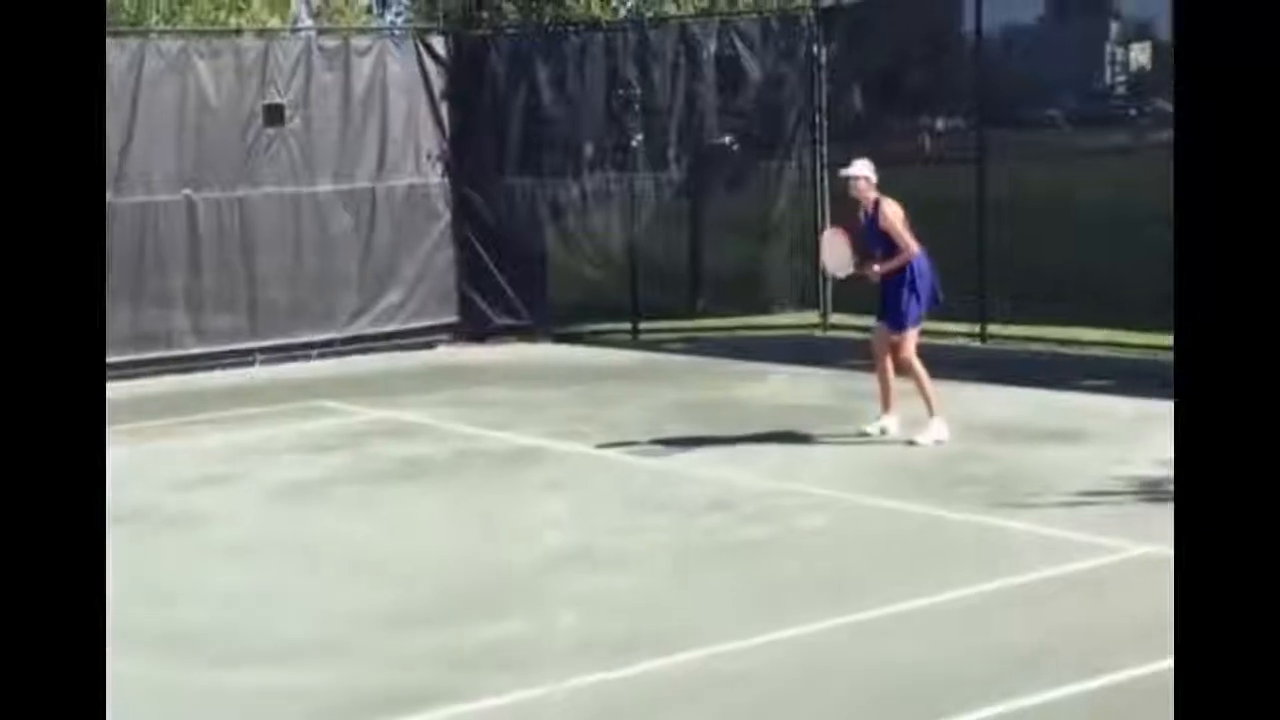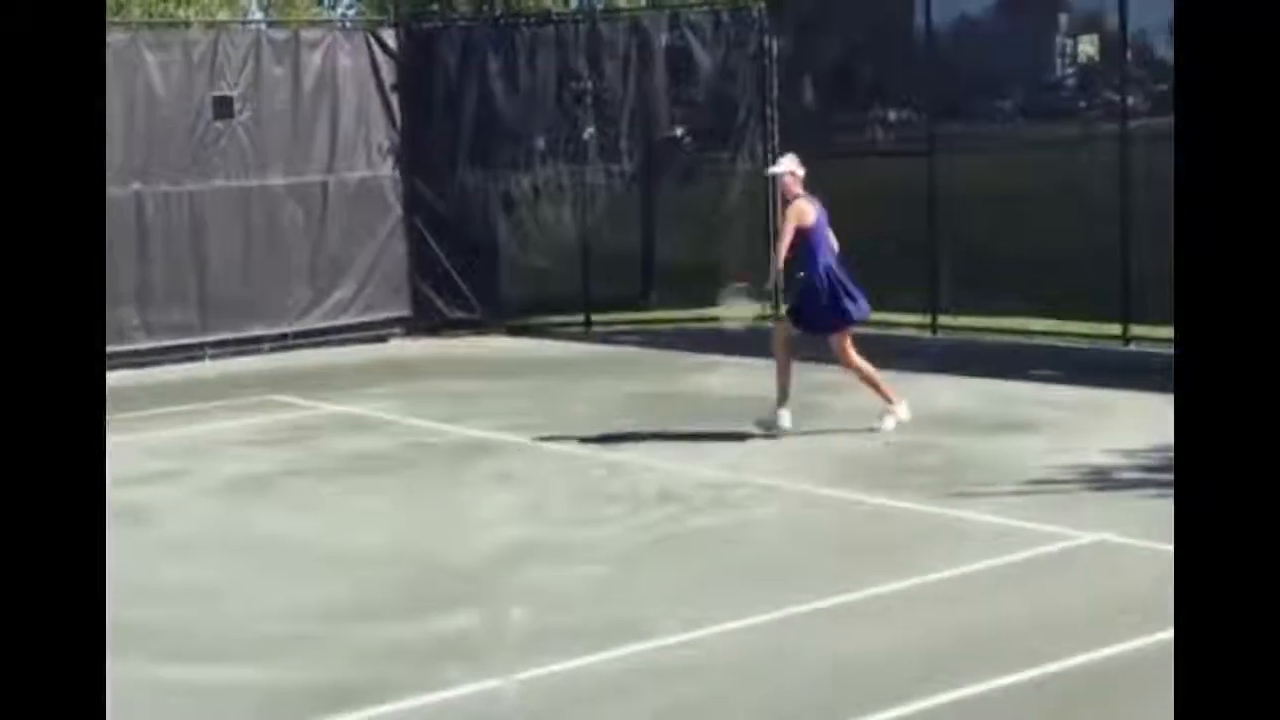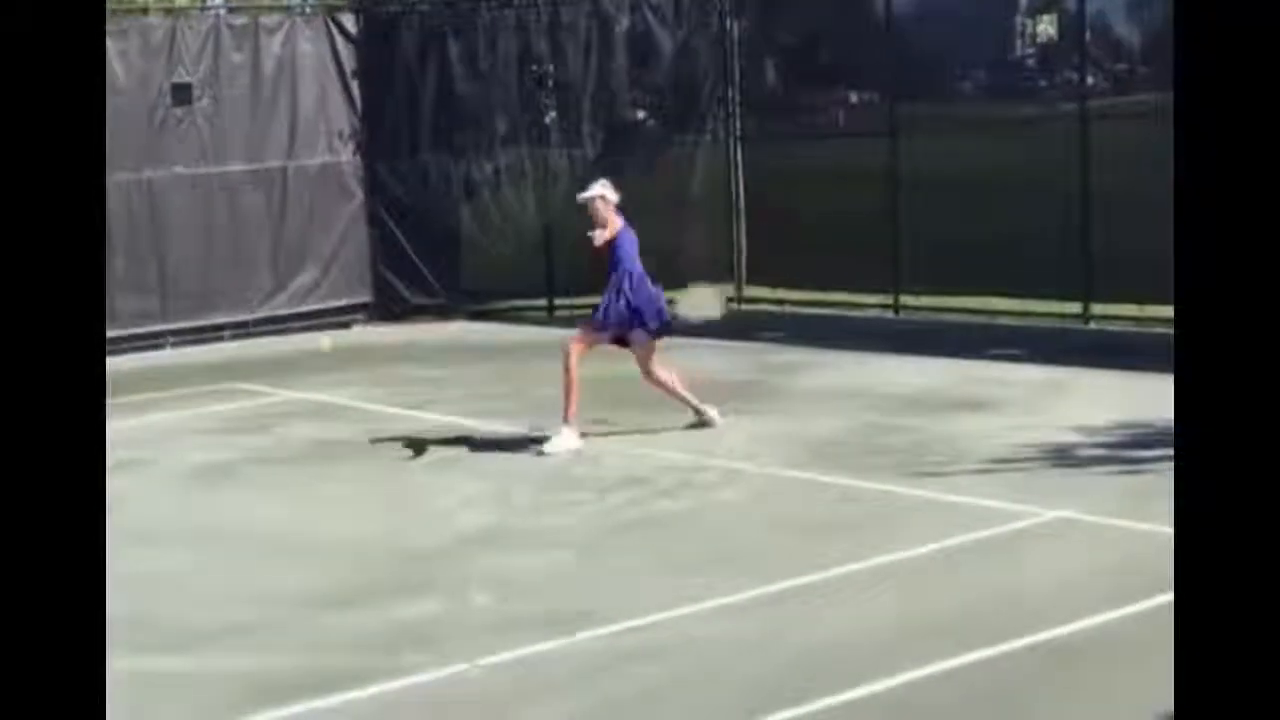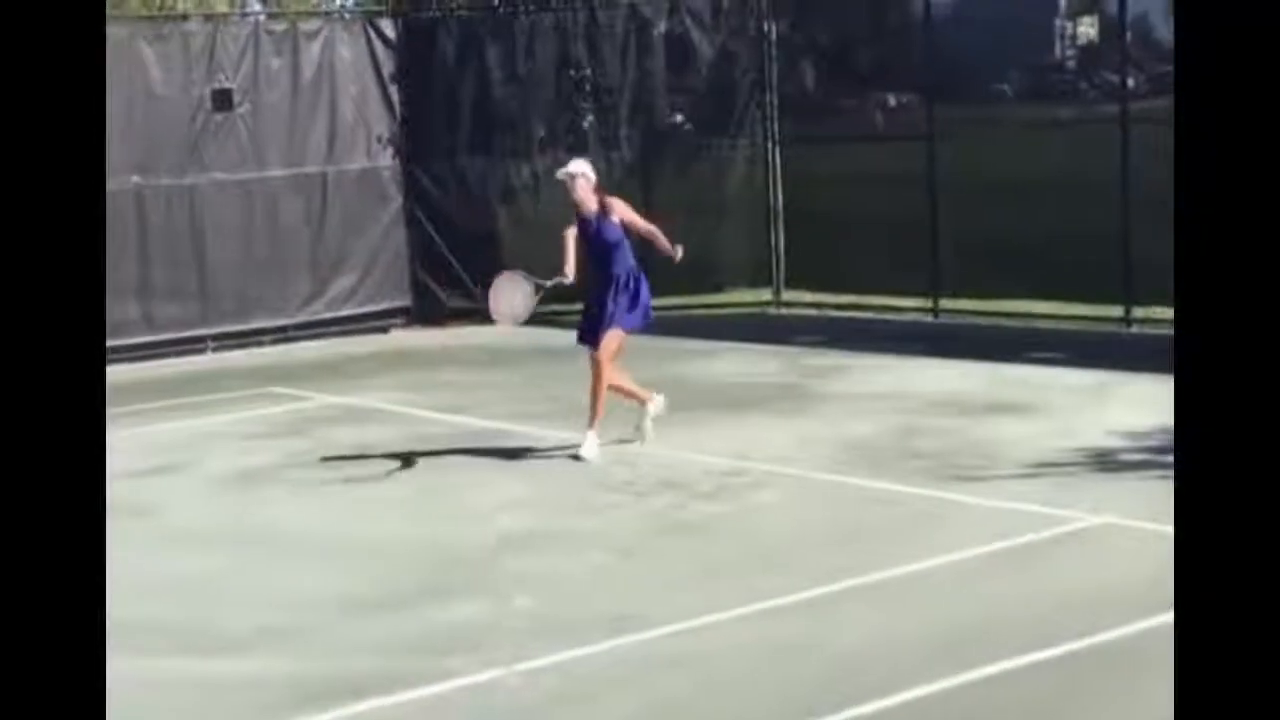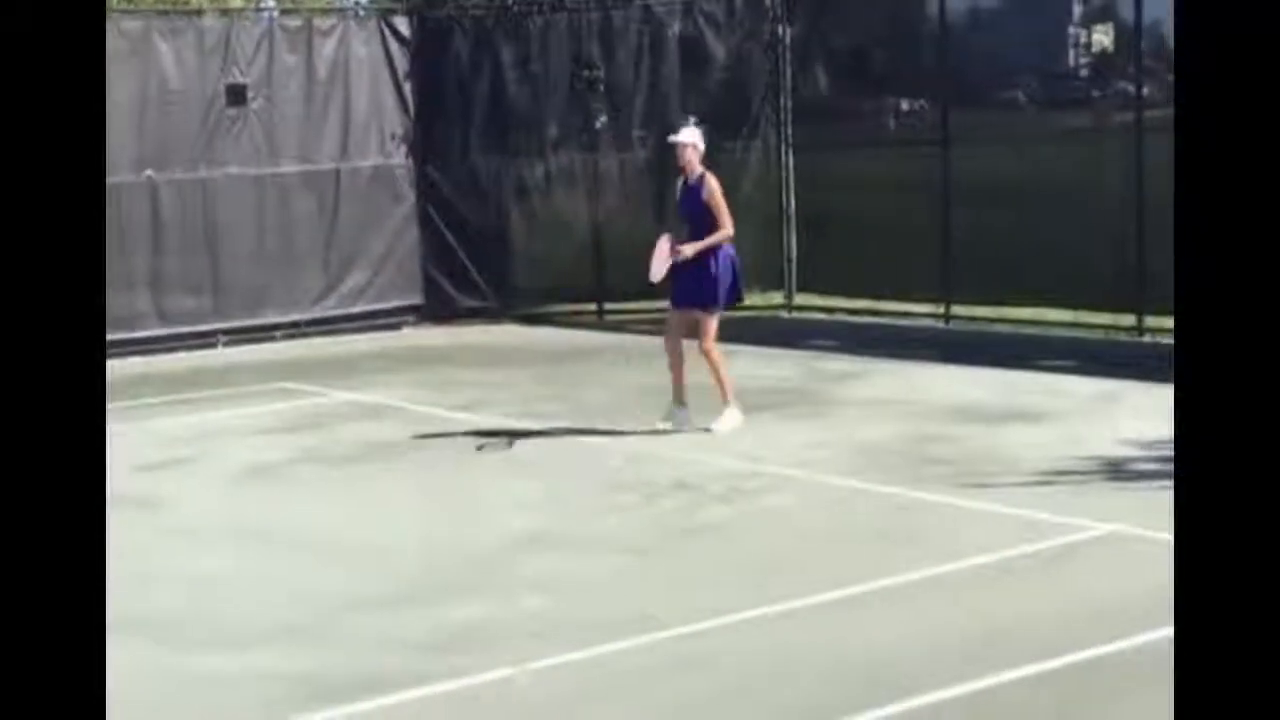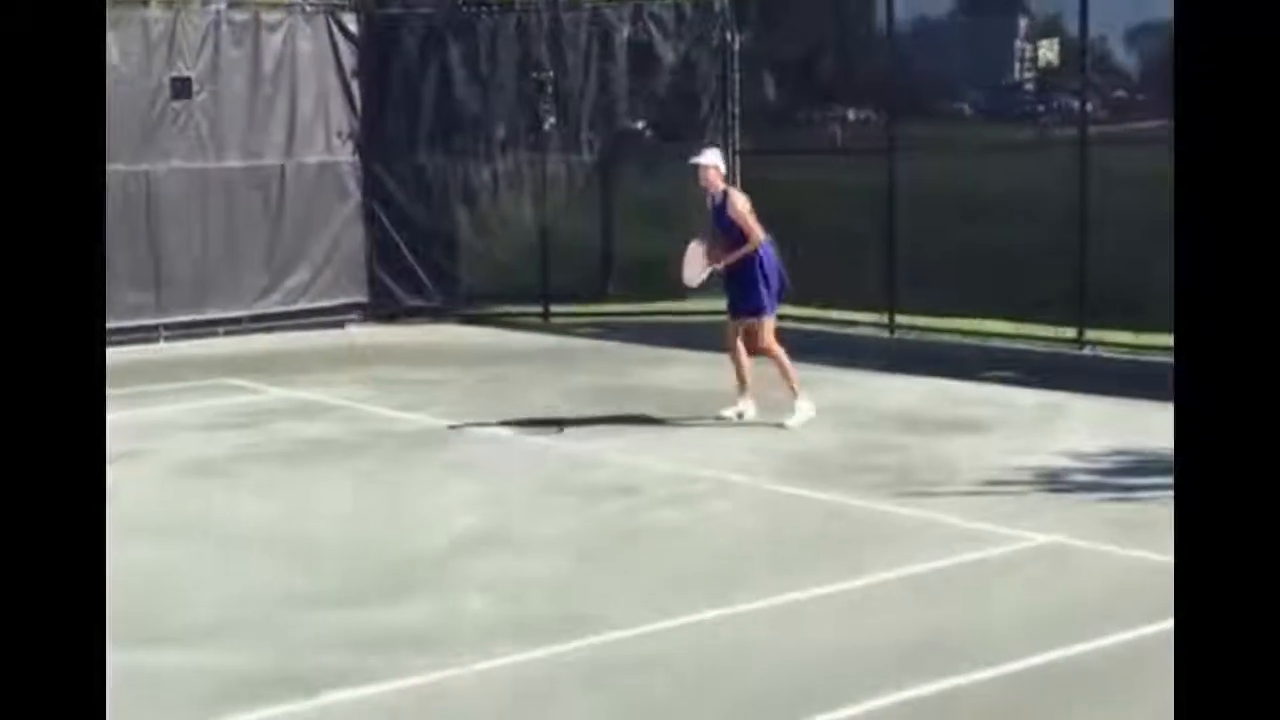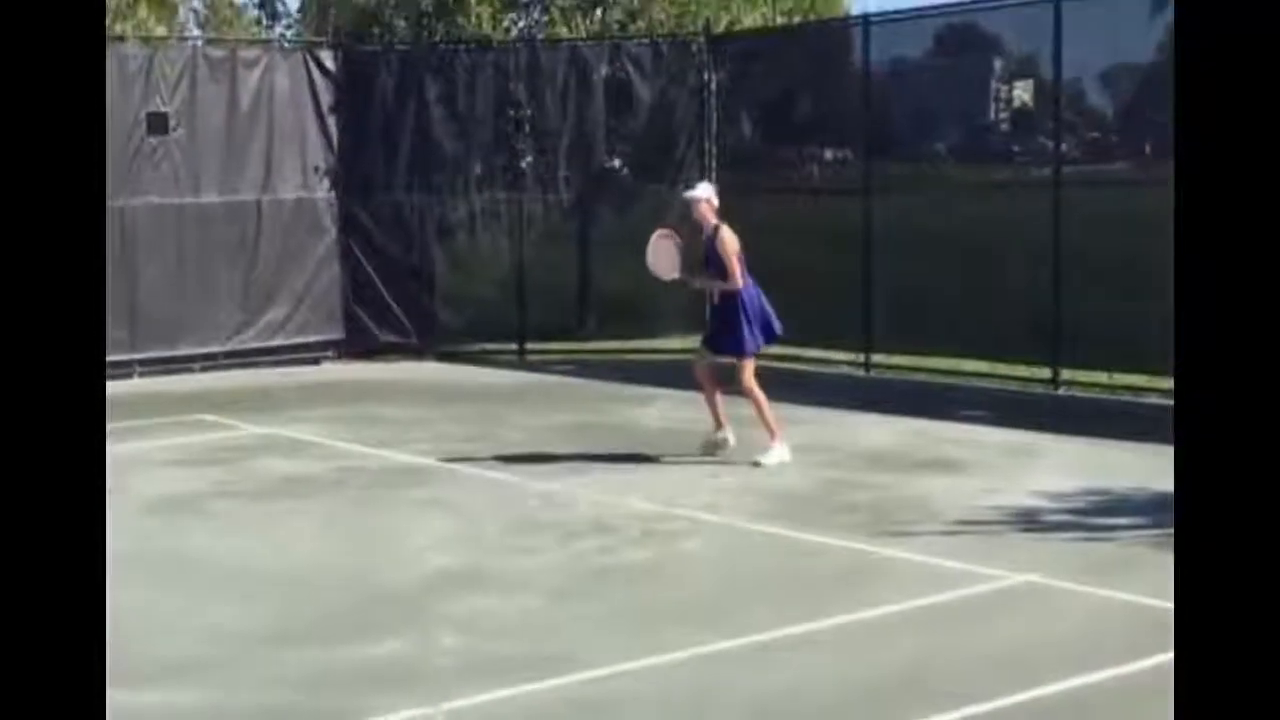
dt=0.7s
person 1, frame 1
left shoulder: (886, 210)
right shoulder: (863, 213)
left elbow: (911, 250)
left wrist: (881, 268)
right wrist: (871, 268)
left hip: (911, 280)
right hip: (894, 282)
left knee: (905, 354)
right knee: (880, 347)
left ankle: (937, 423)
right ankle: (888, 417)
person 1, frame 2
left shoulder: (794, 208)
right shoulder: (811, 204)
left elbow: (780, 257)
right elbow: (834, 246)
left wrist: (773, 279)
left hip: (823, 284)
right hip: (815, 285)
left knee: (846, 356)
right knee: (779, 337)
left ankle: (896, 406)
right ankle: (782, 412)
person 1, frame 3
left shoulder: (608, 217)
right shoulder: (624, 233)
left elbow: (609, 228)
left wrist: (602, 234)
left hip: (624, 293)
right hip: (642, 301)
left knee: (571, 350)
right knee: (650, 368)
left ankle: (568, 431)
right ankle: (702, 410)
person 1, frame 4
left shoulder: (612, 206)
right shoulder: (574, 226)
left elbow: (647, 229)
right elbow: (570, 265)
left wrist: (670, 249)
right wrist: (567, 275)
left hip: (627, 291)
right hip: (600, 295)
left knee: (602, 358)
right knee: (603, 372)
left ankle: (592, 434)
right ankle: (648, 400)
person 1, frame 5
left shoulder: (709, 183)
right shoulder: (681, 183)
left elbow: (727, 229)
left wrist: (695, 248)
right wrist: (677, 247)
left hip: (714, 263)
right hip: (691, 266)
left knee: (706, 342)
right knee: (671, 336)
left ankle: (731, 407)
right ankle: (679, 405)
person 1, frame 6
left shoulder: (733, 200)
right shoulder: (712, 200)
left elbow: (757, 239)
left wrist: (727, 259)
right wrist: (719, 258)
left hip: (759, 267)
right hip: (740, 270)
left knee: (764, 342)
right knee: (733, 338)
left ankle: (801, 401)
right ankle: (745, 401)
person 1, frame 7
left shoulder: (723, 236)
right shoulder: (708, 235)
left elbow: (736, 282)
left wrist: (707, 285)
right wrist: (708, 284)
left hip: (742, 308)
right hip: (724, 310)
left knee: (746, 382)
right knee: (700, 368)
left ankle: (778, 444)
right ankle: (721, 430)
